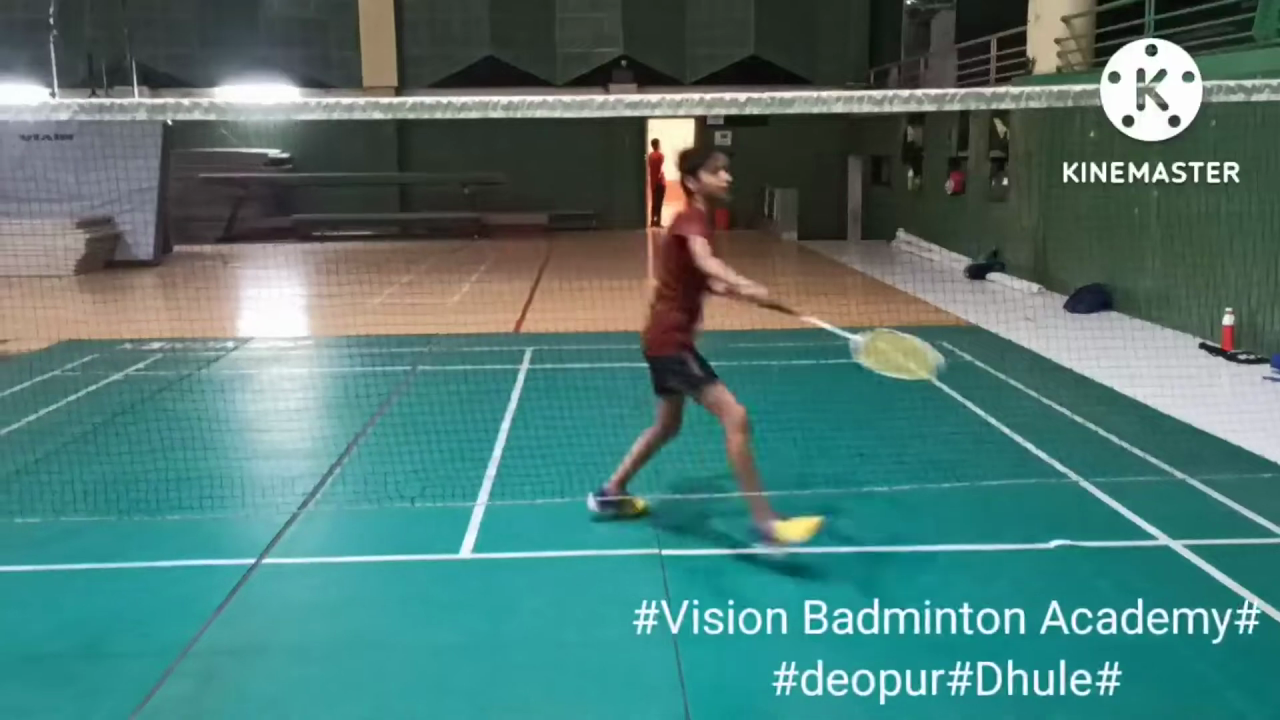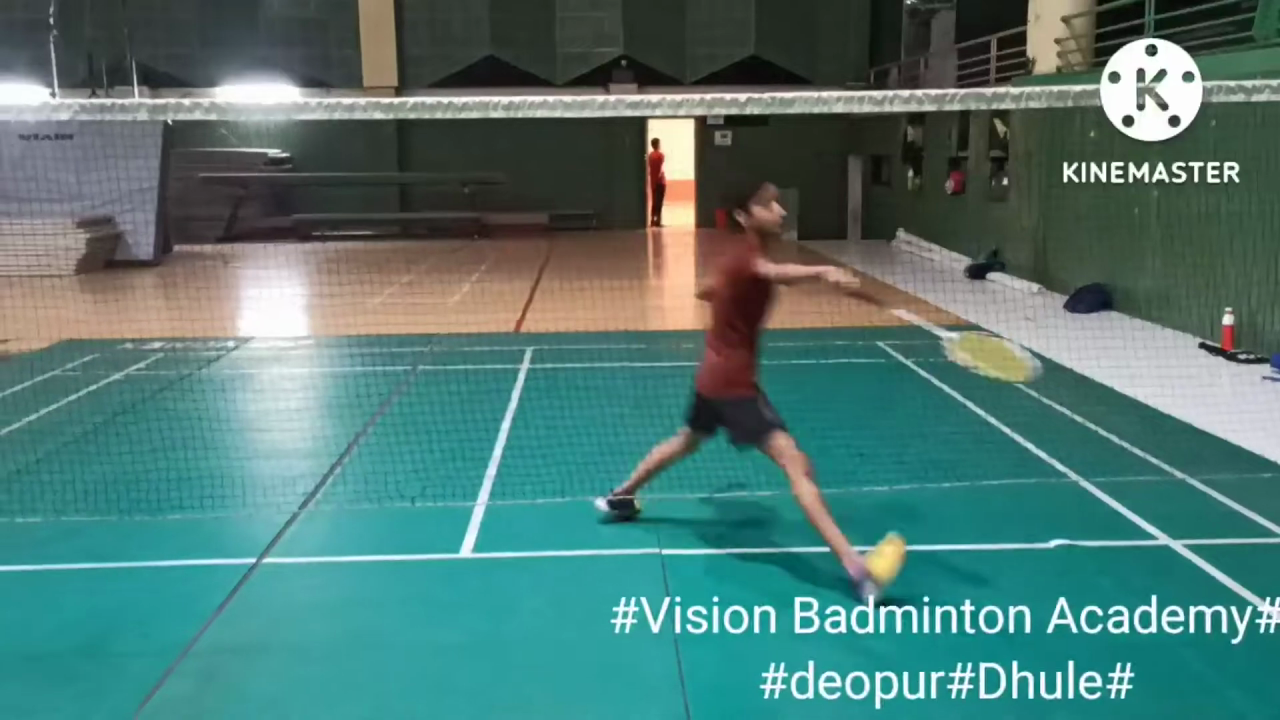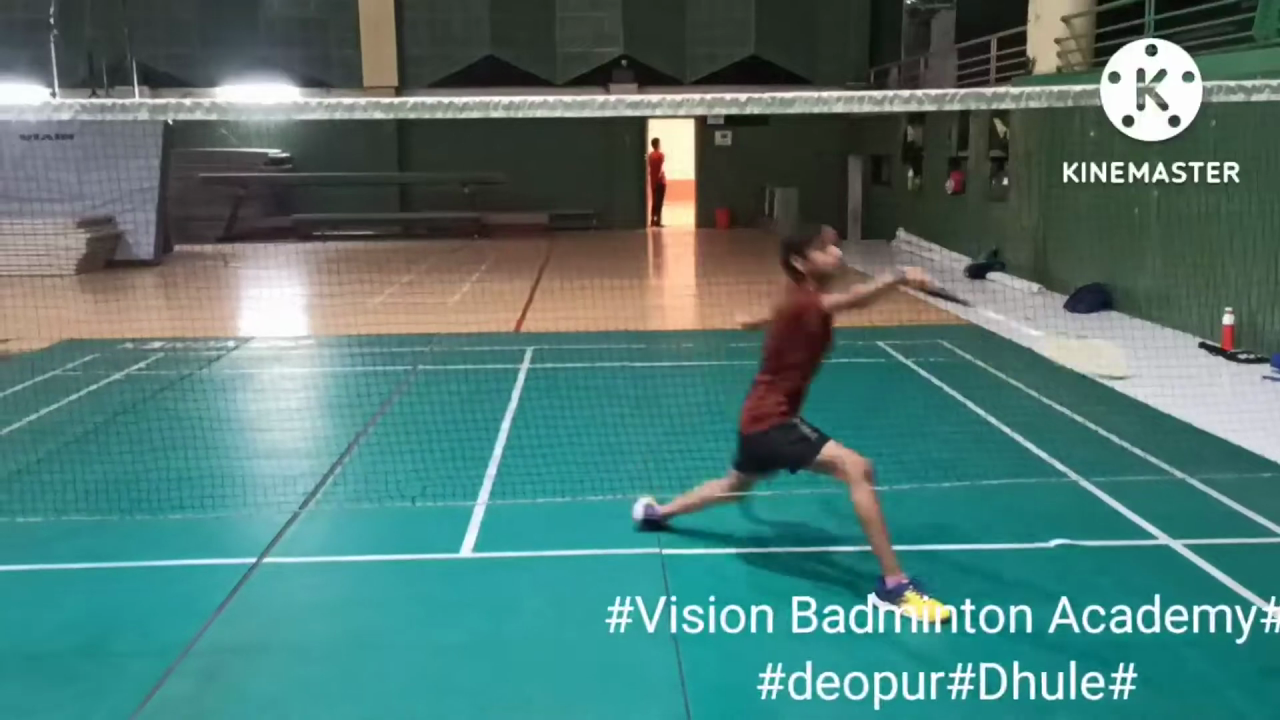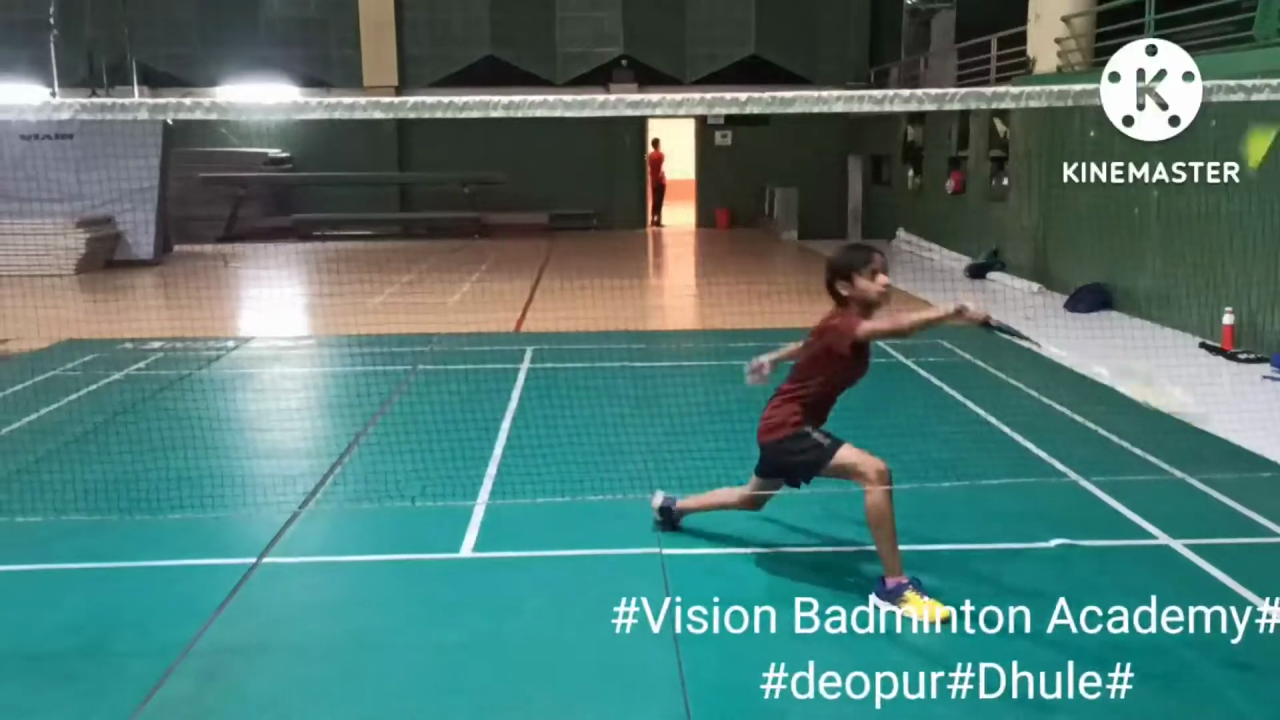
dt=0.1s
person 1, frame 1
left shoulder: (692, 220)
right shoulder: (692, 220)
right elbow: (704, 260)
left wrist: (717, 287)
right wrist: (740, 283)
left hip: (665, 336)
right hip: (671, 341)
left knee: (668, 425)
right knee: (736, 418)
left ankle: (610, 494)
right ankle: (764, 521)
person 1, frame 2
left shoulder: (741, 257)
right shoulder: (747, 257)
left elbow: (709, 291)
right elbow: (779, 272)
right wrist: (824, 272)
left hip: (715, 379)
right hip: (733, 384)
left knee: (685, 444)
right knee: (798, 466)
left ankle: (619, 497)
right ankle: (857, 569)
person 1, frame 3
left shoulder: (799, 300)
right shoulder: (805, 302)
left elbow: (768, 321)
right elbow: (850, 298)
left wrist: (750, 323)
right wrist: (898, 277)
left hip: (760, 416)
right hip: (771, 420)
left knee: (734, 488)
right knee: (858, 470)
left ankle: (654, 511)
right ankle: (894, 586)
person 1, frame 4
left shoulder: (845, 322)
right shoulder: (842, 326)
left elbow: (804, 347)
right elbow: (894, 326)
left wrist: (771, 359)
right wrist: (953, 312)
left hip: (782, 424)
right hip: (786, 429)
left knee: (752, 497)
right knee: (875, 473)
left ankle: (672, 506)
right ankle: (894, 586)
